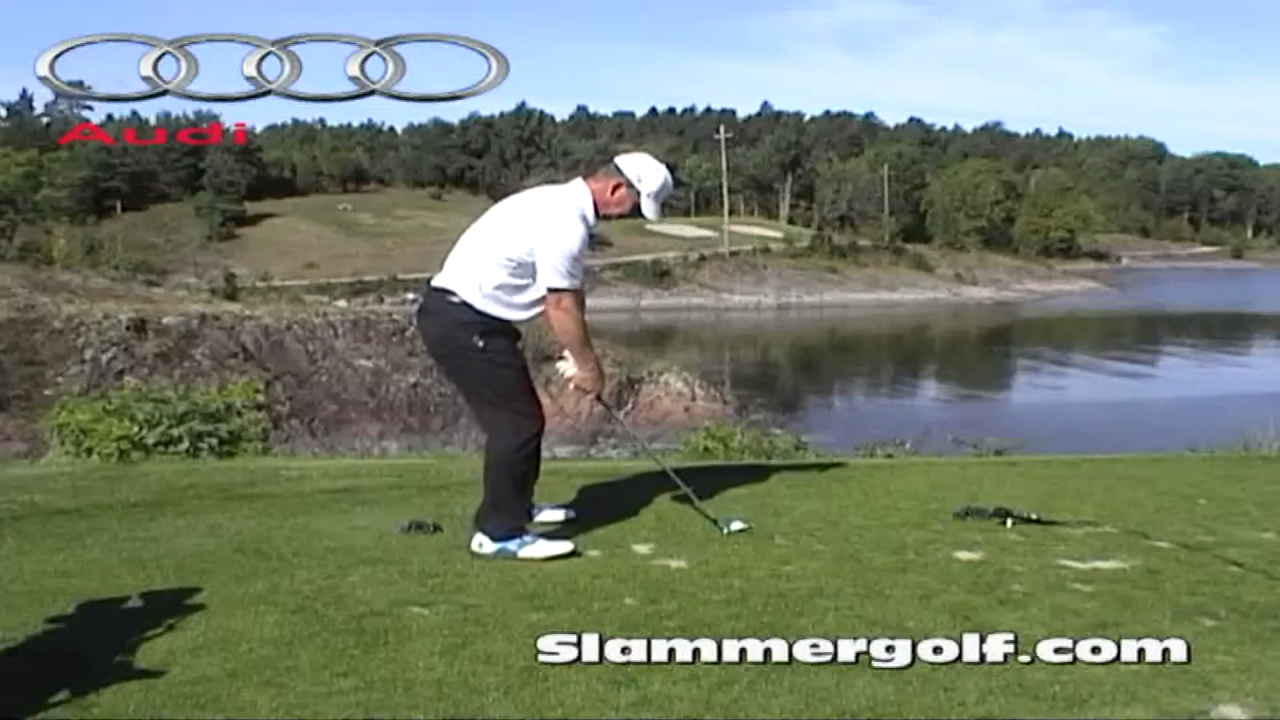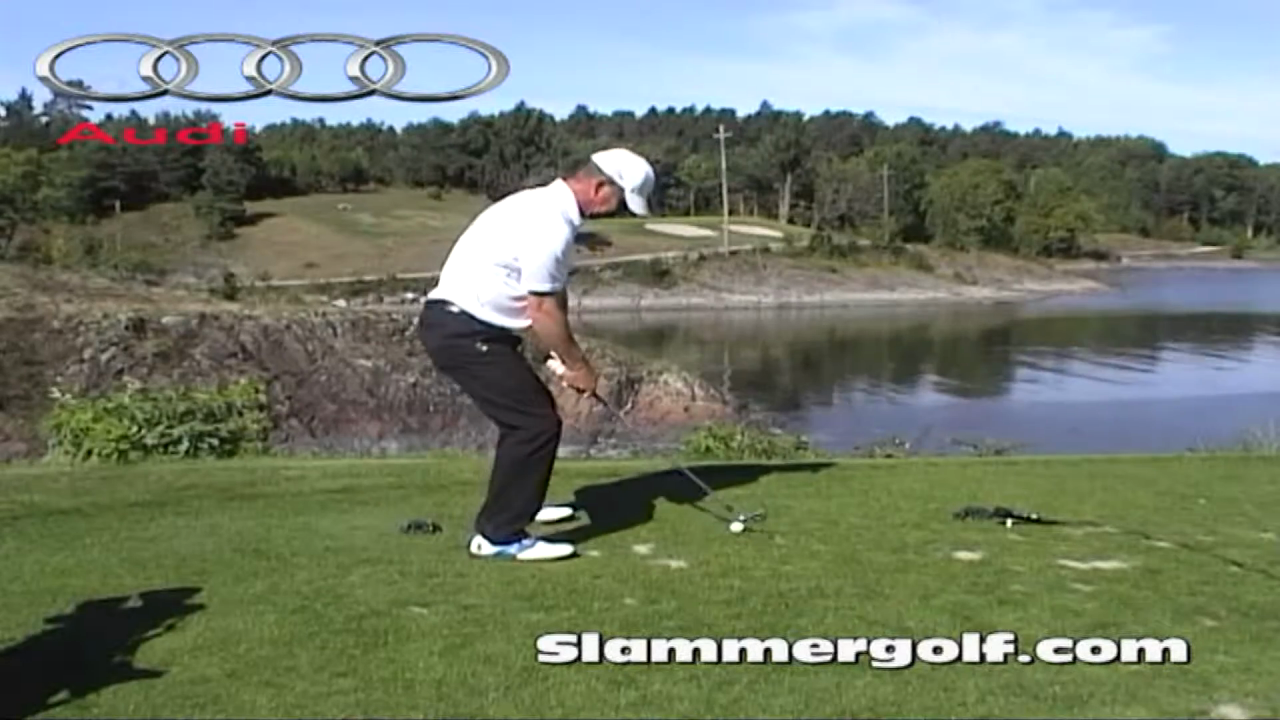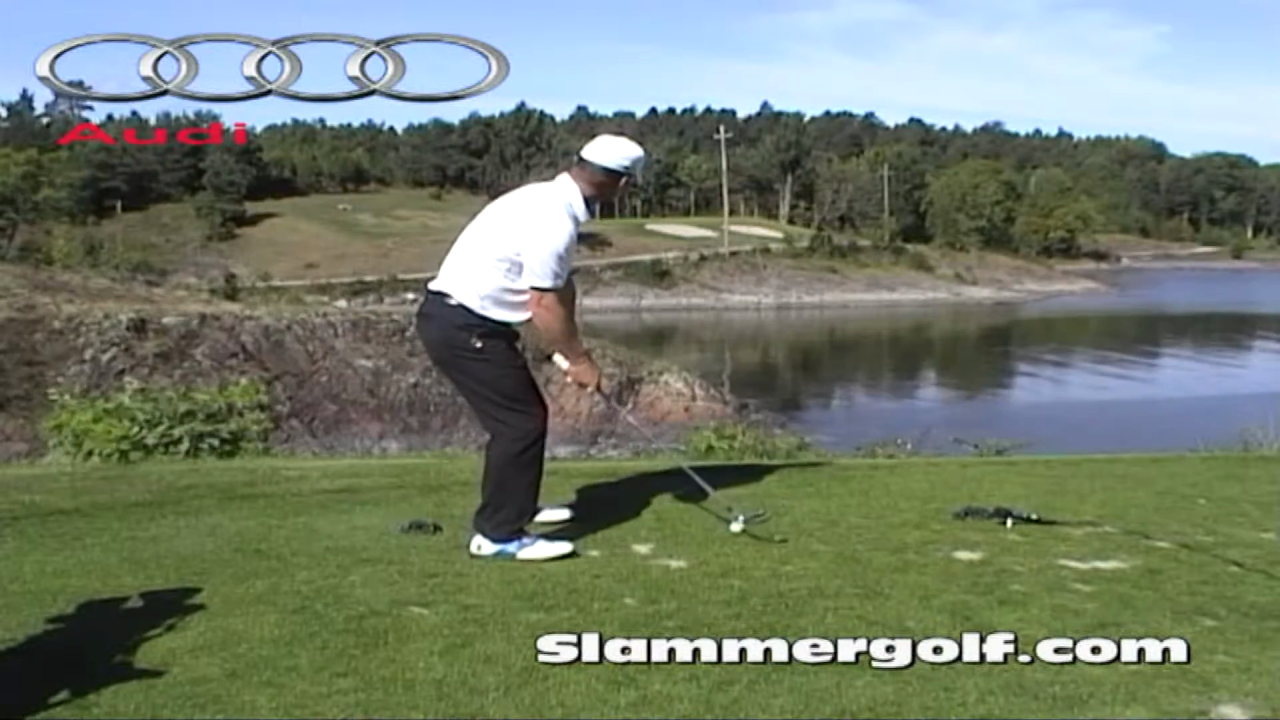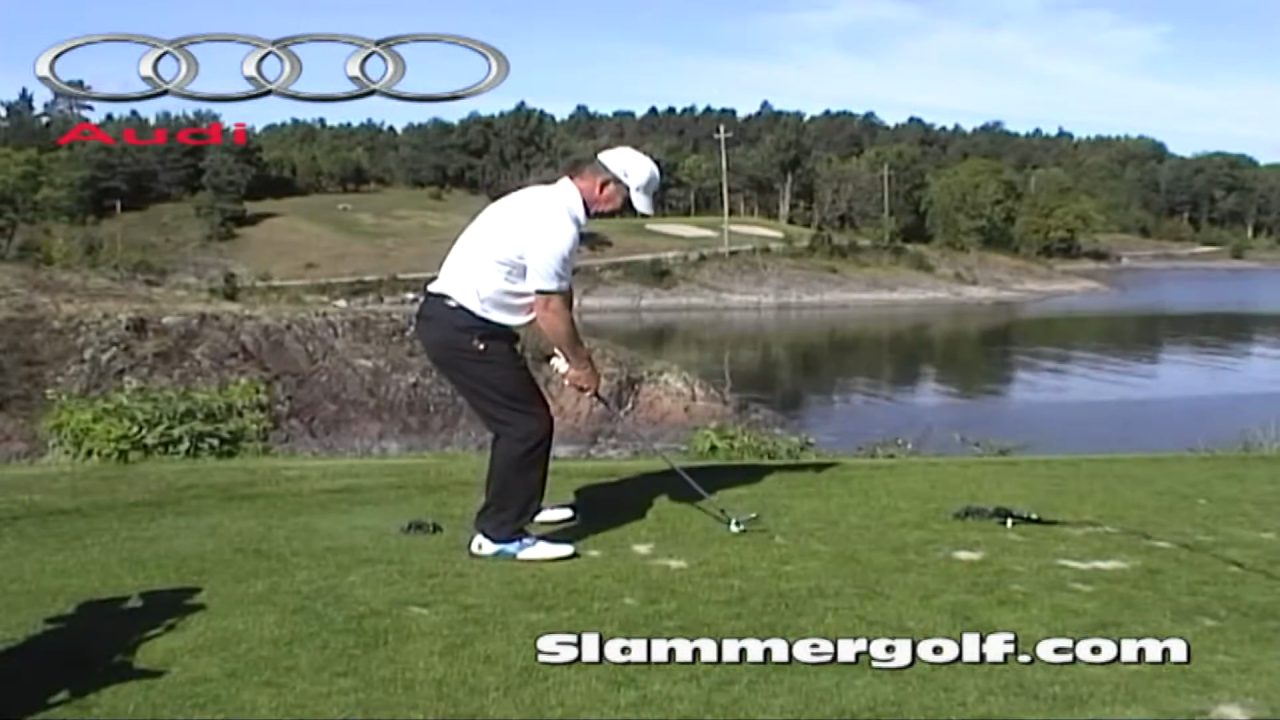
dt=0.7s
person 1, frame 1
left shoulder: (564, 206)
right shoulder: (565, 222)
left elbow: (569, 295)
right elbow: (561, 306)
left wrist: (577, 357)
right wrist: (589, 366)
left hip: (464, 315)
right hip: (462, 321)
left knee: (521, 415)
right knee: (517, 421)
left ankle: (515, 505)
right ankle: (499, 532)
person 1, frame 2
left shoulder: (551, 208)
right shoulder: (550, 224)
left elbow: (551, 297)
right elbow: (543, 310)
left wrist: (569, 356)
right wrist: (577, 365)
left hip: (465, 325)
right hip: (461, 330)
left knee: (527, 415)
right knee: (536, 422)
left ankle: (515, 504)
right ankle: (499, 534)
person 1, frame 3
left shoulder: (550, 201)
right shoulder: (554, 221)
left elbow: (560, 288)
right elbow: (543, 305)
left wrist: (573, 351)
right wrist: (580, 360)
left hip: (465, 318)
right hip: (461, 325)
left knee: (525, 414)
right knee: (520, 423)
left ankle: (516, 504)
right ankle: (498, 534)
person 1, frame 4
left shoulder: (550, 203)
right shoulder: (556, 223)
left elbow: (555, 297)
right elbow: (549, 308)
left wrist: (571, 355)
right wrist: (581, 363)
left hip: (459, 320)
right hip: (461, 327)
left knee: (524, 417)
right knee: (526, 424)
left ankle: (516, 504)
right ankle: (499, 534)
